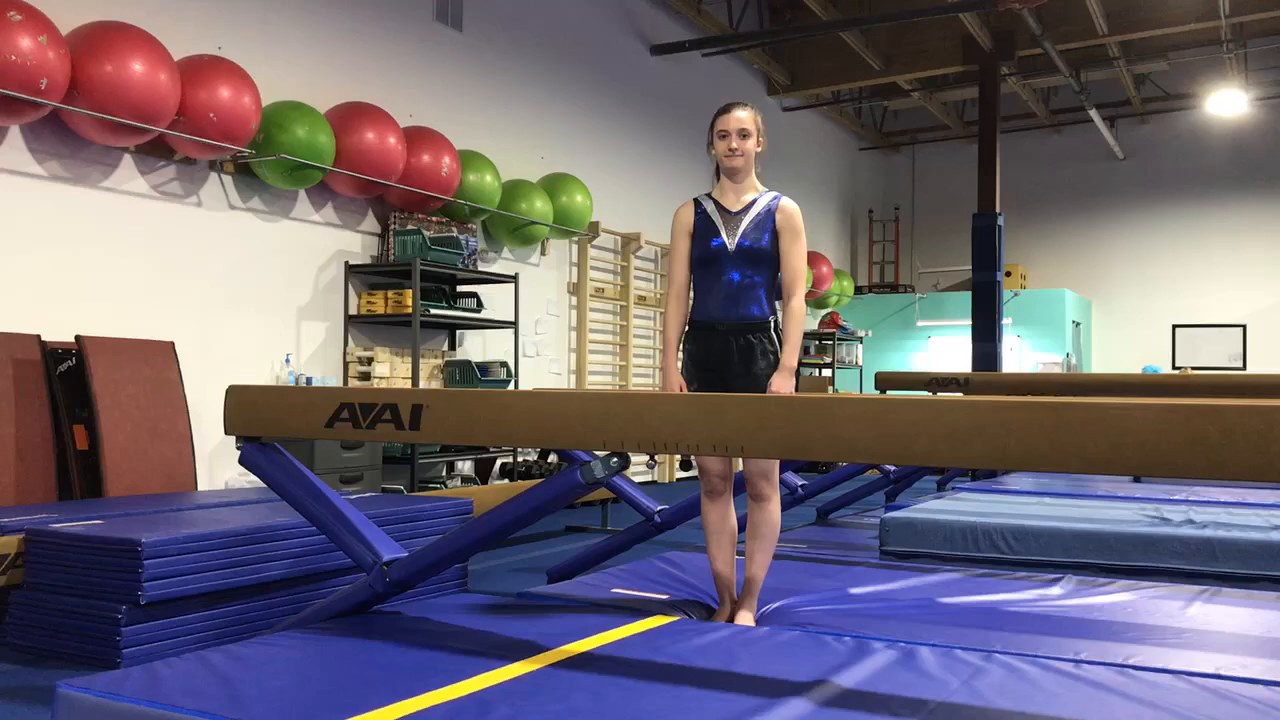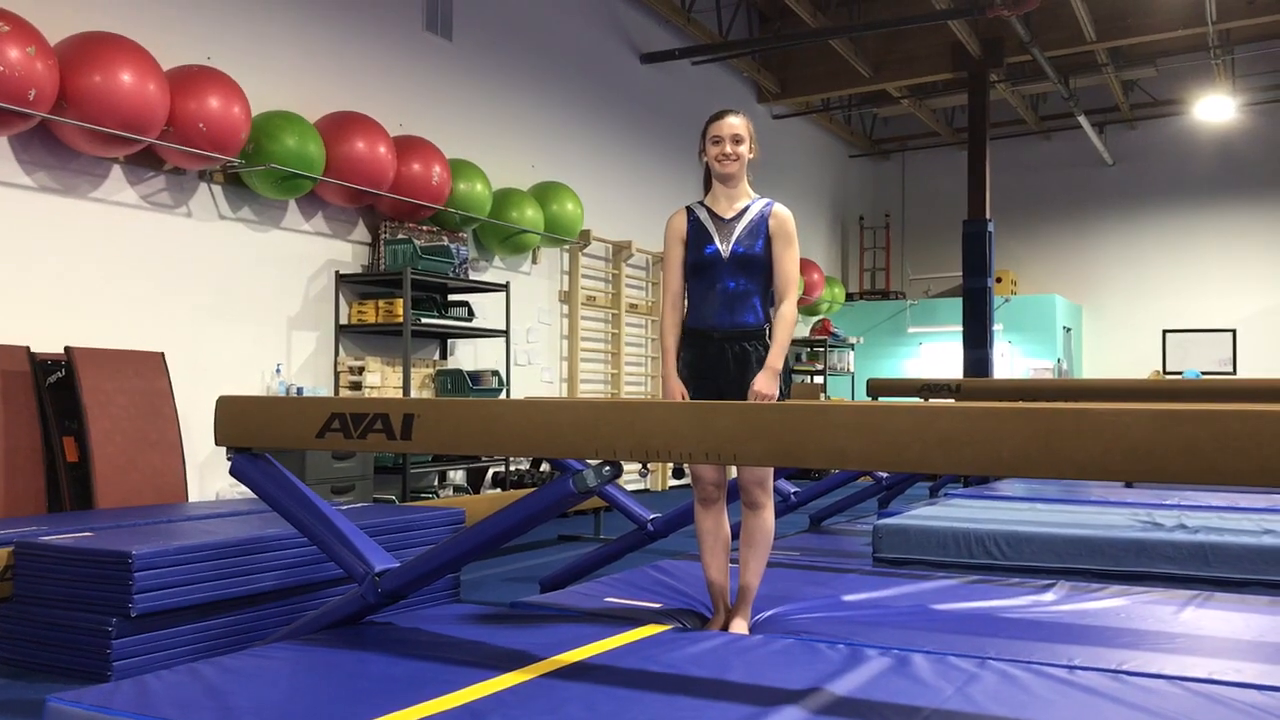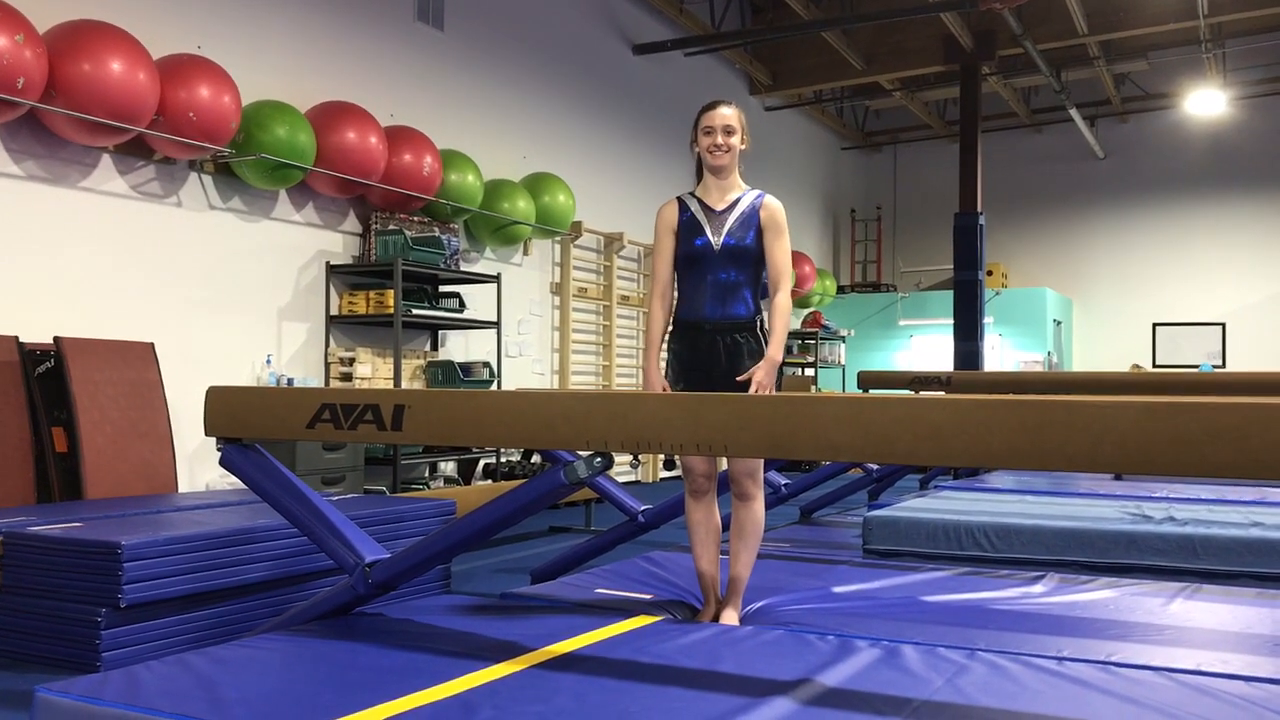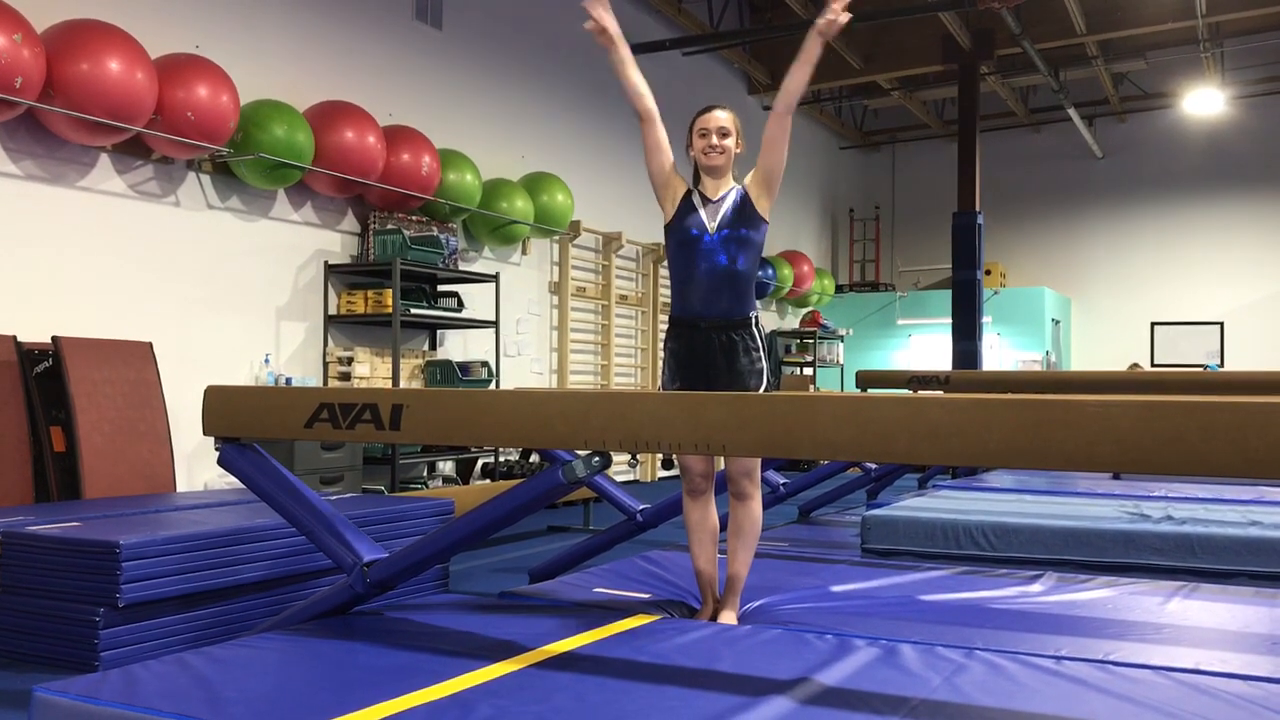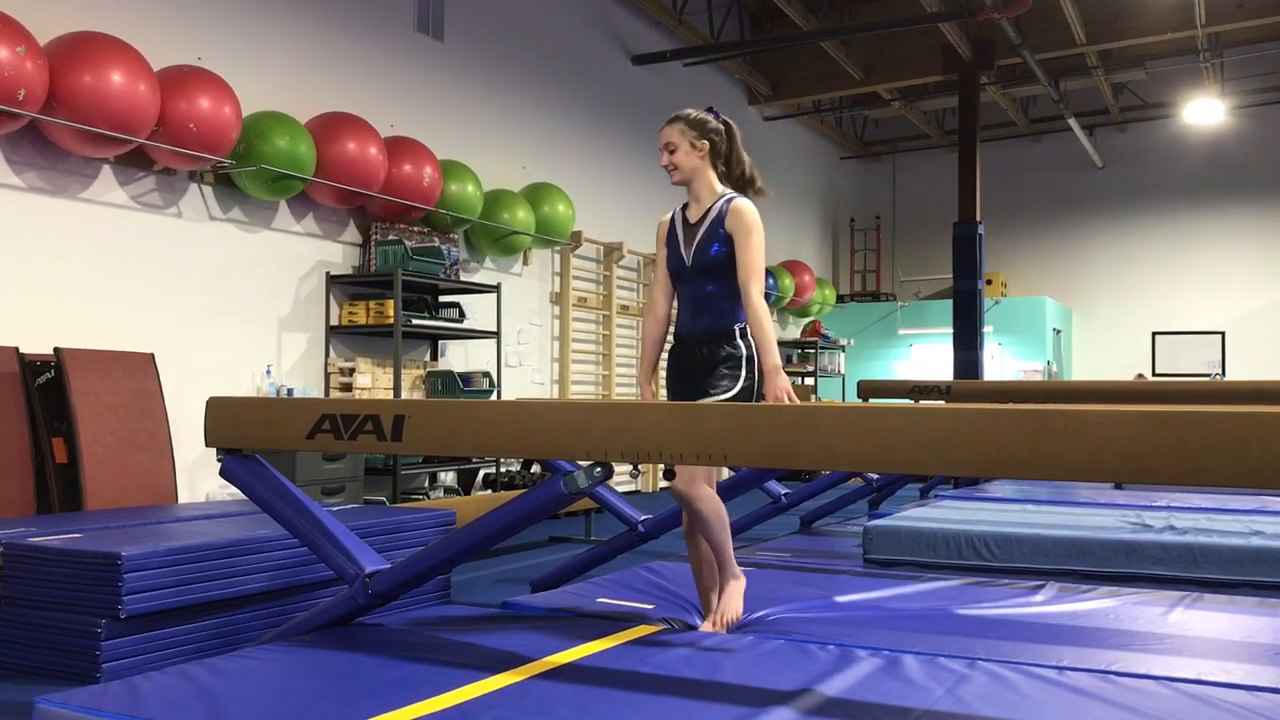
dt=1s
person 1, frame 1
left shoulder: (782, 211)
right shoulder: (691, 214)
left elbow: (795, 296)
right elbow: (677, 294)
left wrist: (787, 368)
right wrist: (671, 366)
left hip: (759, 349)
right hip: (704, 350)
left knee: (760, 482)
right knee: (713, 481)
left ankle: (748, 602)
right ankle: (724, 599)
person 1, frame 2
left shoulder: (775, 217)
right shoulder: (683, 222)
left elbow: (787, 300)
right elbow: (672, 303)
left wrist: (772, 369)
right wrist: (670, 373)
left hip: (753, 355)
right hip: (699, 358)
left knee: (755, 489)
right knee: (707, 488)
left ankle: (743, 610)
right ankle: (719, 607)
person 1, frame 3
left shoulder: (766, 208)
right shoulder: (674, 212)
left elbow: (781, 290)
right elbow: (660, 293)
left wrist: (772, 357)
right wrist: (652, 365)
left hip: (745, 348)
right hip: (689, 349)
left knee: (746, 480)
right knee: (697, 480)
left ankle: (733, 602)
right ankle: (709, 599)
person 1, frame 4
left shoulder: (756, 195)
right shoulder: (675, 196)
left elbow: (783, 113)
right elbow: (647, 117)
left hip: (741, 346)
right hip: (686, 346)
left knee: (743, 480)
right knee: (696, 479)
left ankle: (731, 601)
right ankle: (706, 597)
person 1, frame 5
left shoulder: (740, 212)
right shoulder: (669, 225)
left elbow: (752, 295)
right elbow: (659, 306)
left wrist: (773, 367)
right wrist: (646, 376)
left hip: (730, 355)
right hip: (685, 358)
left knee: (690, 482)
right knee: (693, 492)
left ankle: (731, 576)
right ankle: (711, 609)
